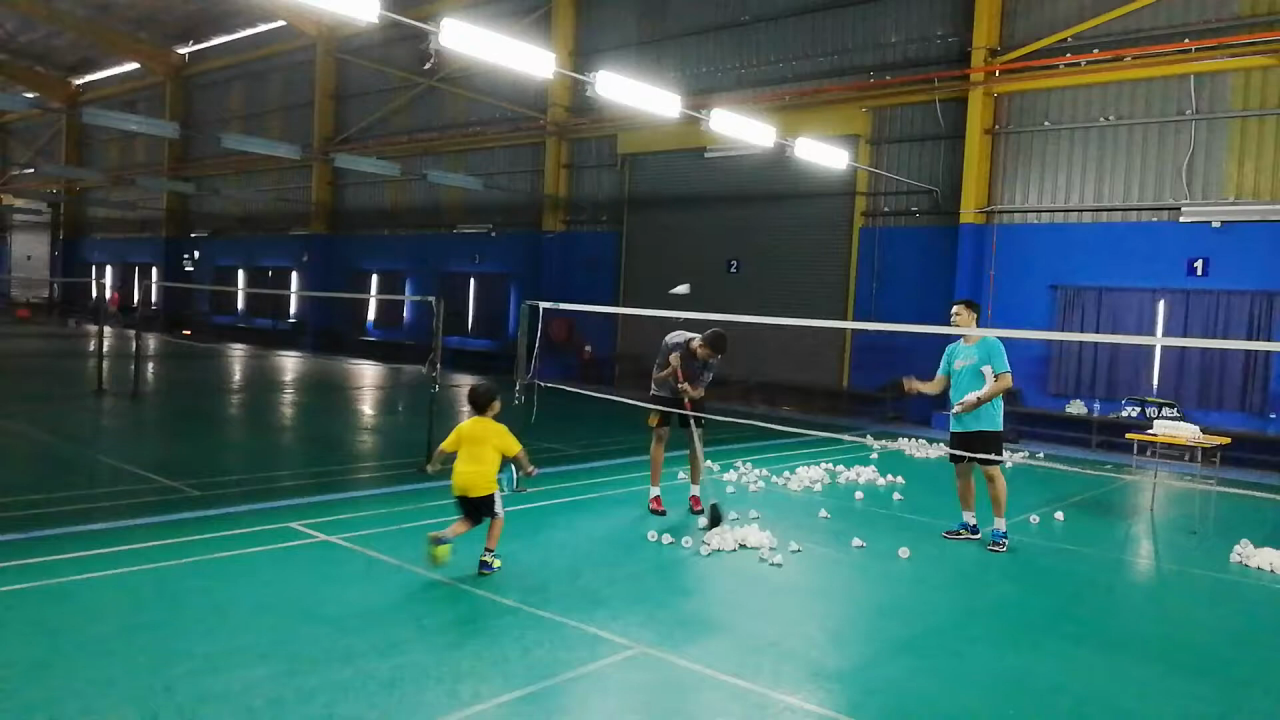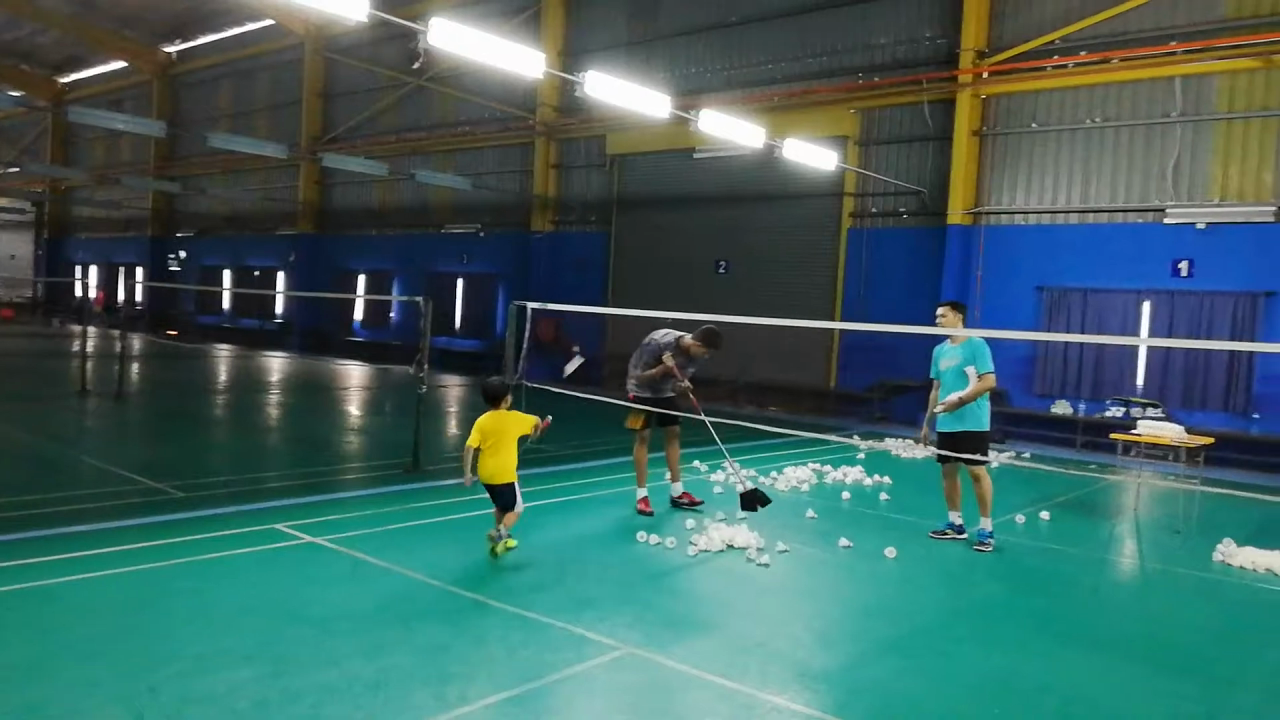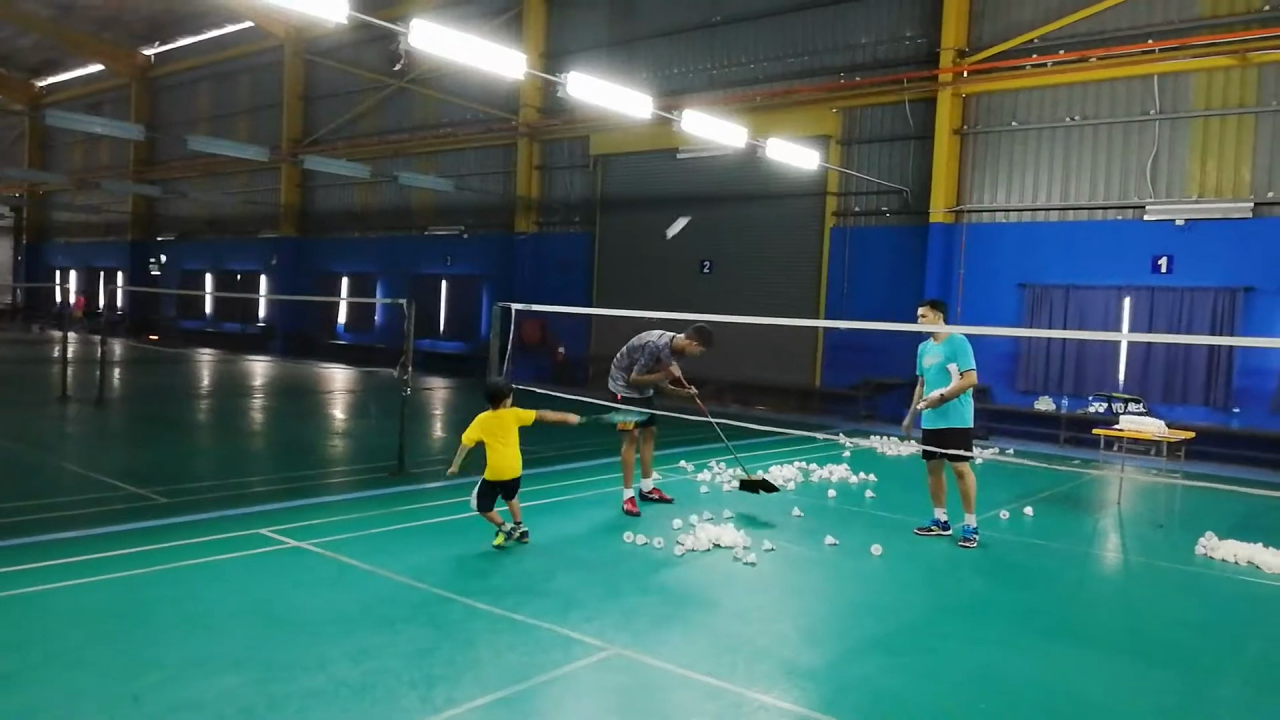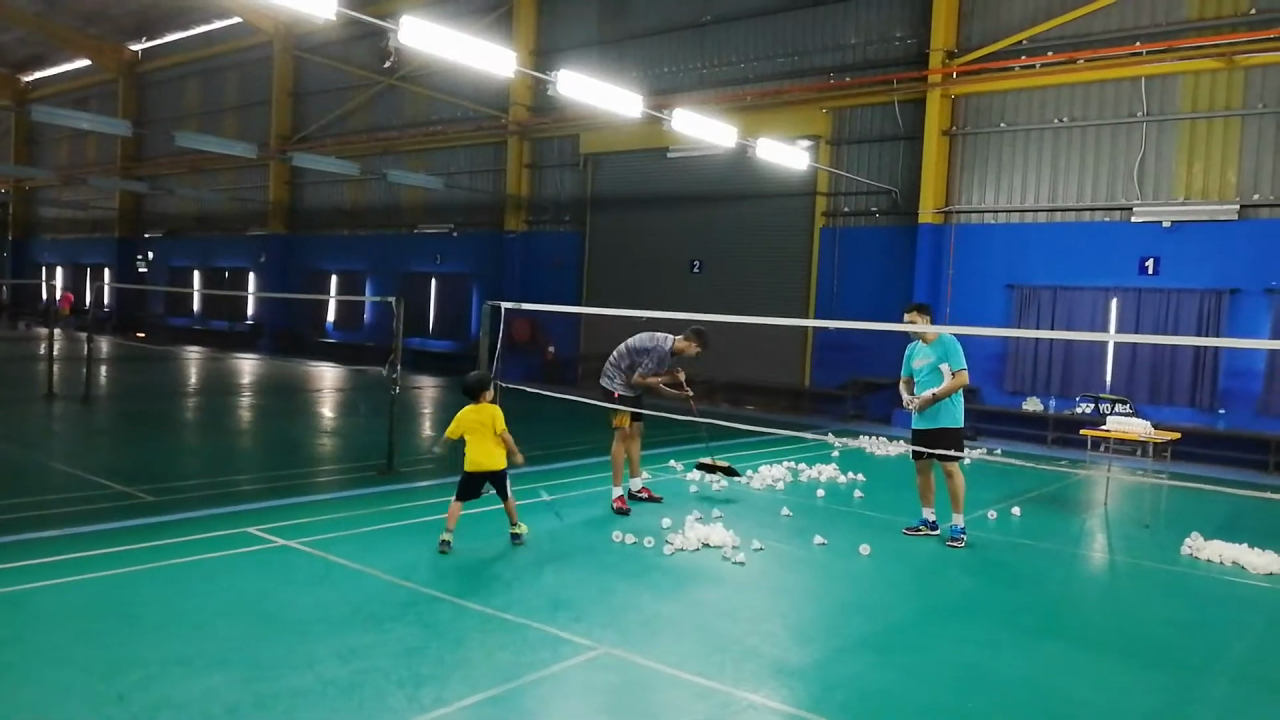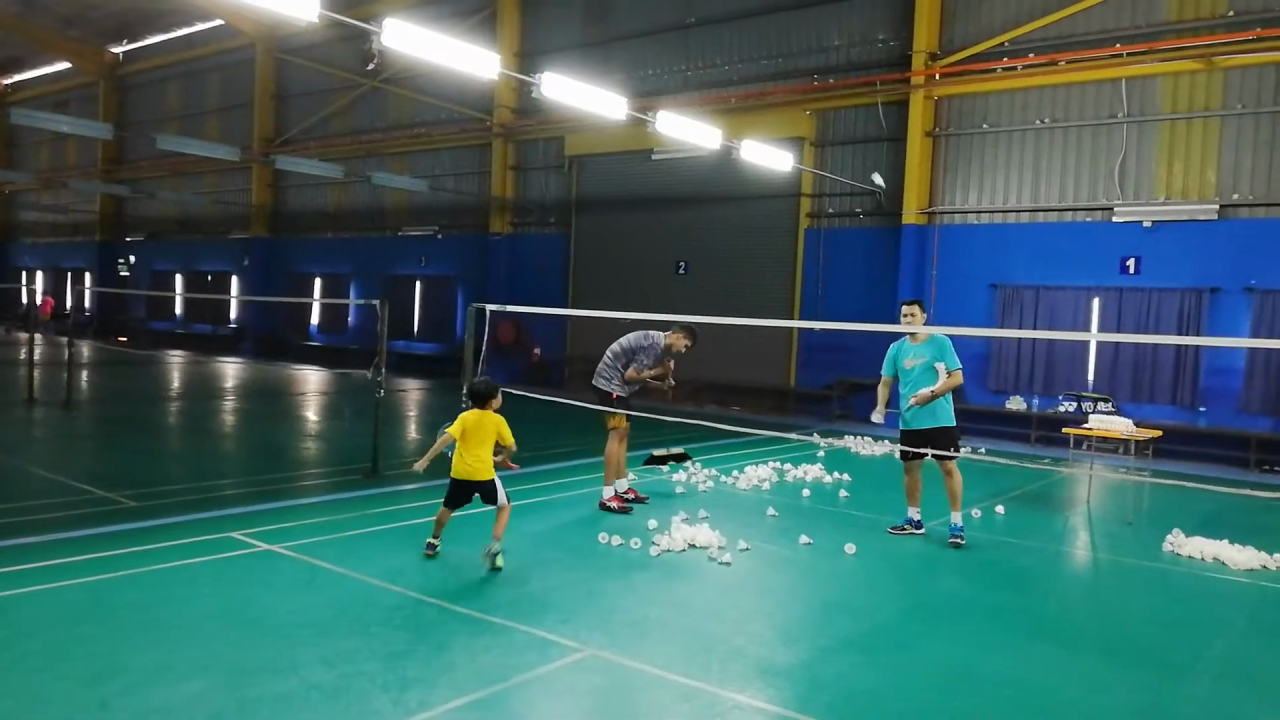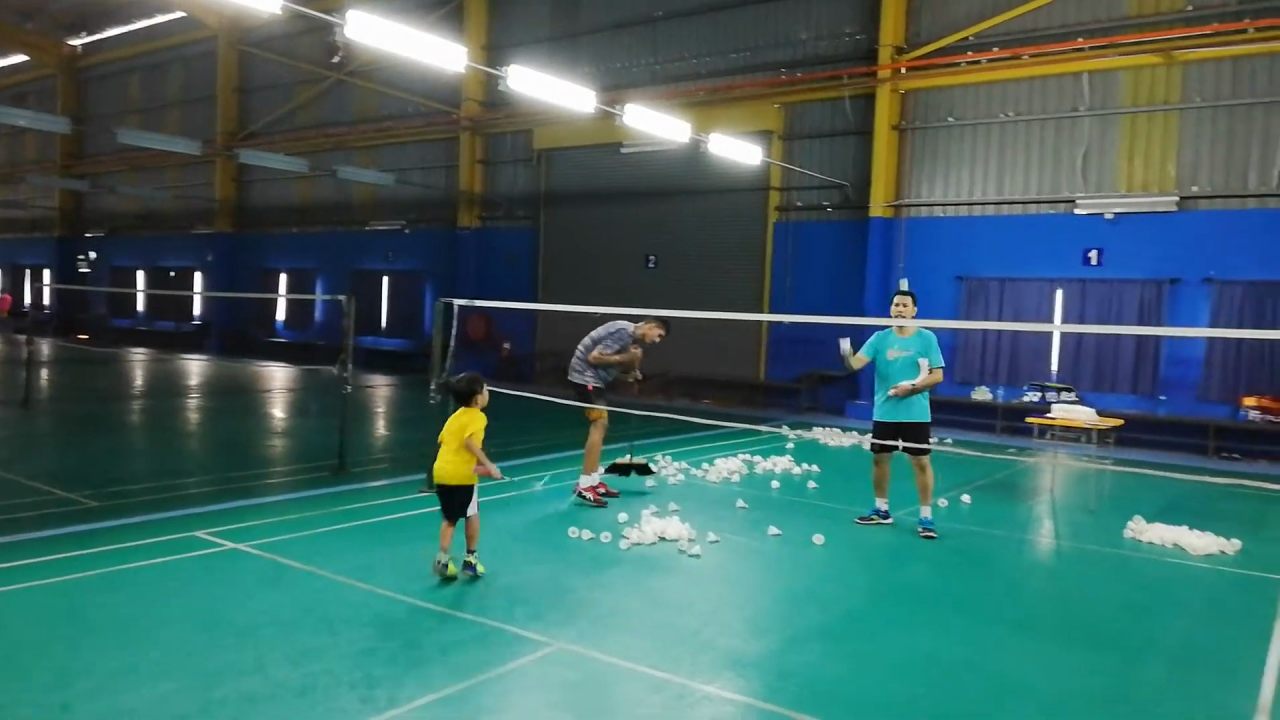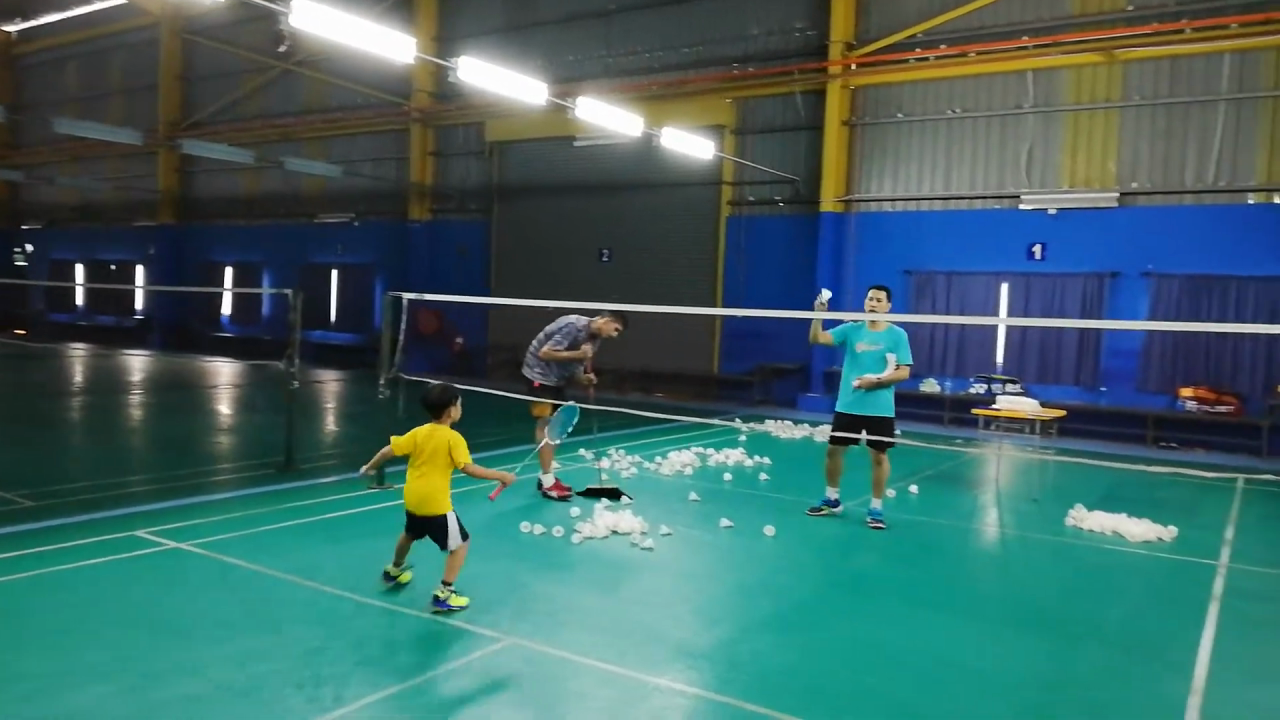
dt=0.3s
person 1, frame 1
left shoulder: (992, 344)
right shoulder: (952, 350)
left elbow: (1006, 381)
right elbow: (939, 384)
left wrist: (977, 401)
right wrist: (918, 387)
left hip: (986, 423)
right hip: (958, 424)
left knee: (992, 472)
right knee: (962, 471)
left ankle: (1000, 530)
right ankle: (969, 524)
person 1, frame 2
left shoulder: (977, 346)
right shoulder: (939, 350)
left elbow: (989, 382)
left wrist: (959, 400)
right wrist: (927, 421)
left hip: (972, 423)
right hip: (946, 423)
left knee: (977, 471)
right knee: (948, 471)
left ankle: (986, 529)
right ankle: (955, 524)
person 1, frame 3
left shoulder: (958, 343)
right shoulder: (924, 348)
left elbow: (971, 379)
left wrist: (940, 397)
right wrist: (913, 410)
left hip: (956, 419)
right hip: (931, 420)
left knee: (961, 468)
right knee: (933, 467)
left ankle: (970, 525)
right ankle: (941, 520)
person 1, frame 4
left shoulder: (948, 343)
right shoulder: (912, 349)
left elbow: (962, 379)
right elbow: (905, 381)
left wrist: (932, 397)
right wrist: (906, 396)
left hip: (947, 419)
right hip: (921, 420)
left knee: (950, 467)
right knee: (922, 467)
left ankle: (958, 525)
right ankle: (929, 520)
person 1, frame 5
left shoulder: (941, 343)
right shoulder: (896, 348)
left elbow: (957, 377)
right elbow: (885, 382)
left wrist: (931, 394)
right wrist: (880, 406)
left hip: (941, 419)
right hip: (910, 421)
left knee: (948, 466)
right knee: (911, 467)
left ankle: (956, 524)
right ankle: (914, 519)
person 1, frame 6
left shoulder: (927, 338)
right shoulder: (880, 338)
left elbow: (938, 375)
right elbow: (857, 363)
left wrist: (911, 387)
right wrist: (847, 357)
left hip: (916, 414)
right hip: (884, 412)
left knee: (921, 462)
right knee: (880, 459)
left ankle: (926, 517)
right ankle: (881, 510)
person 1, frame 7
left shoulder: (897, 335)
right shoulder: (851, 330)
left elbow: (904, 372)
right elbow: (816, 339)
left wrist: (876, 380)
right wrist: (818, 314)
left hip: (880, 408)
right hip: (847, 405)
left knee: (879, 456)
right knee: (834, 450)
left ankle: (875, 508)
right ankle: (831, 498)
person 2, frame 1
left shoulder: (463, 427)
right shoulder: (498, 430)
left elbow: (442, 450)
right elbow: (518, 453)
left wrist: (433, 465)
right wrist: (526, 467)
left hip: (461, 484)
right hip: (483, 484)
left knee: (469, 521)
right knee: (497, 517)
left ankle: (442, 537)
right ankle: (487, 559)
person 2, frame 2
left shoulder: (481, 421)
right shoulder: (514, 418)
left elbow: (469, 447)
right elbow: (537, 421)
left wrist: (467, 472)
left hip: (485, 474)
right hip: (504, 474)
left knee: (501, 504)
right knee: (515, 509)
right ankle: (500, 533)
person 2, frame 3
left shoulder: (481, 420)
right shoulder: (513, 414)
left elbow: (465, 443)
right elbow: (540, 415)
left wrist: (455, 466)
left hip: (495, 472)
right hip: (514, 469)
left knee: (482, 507)
right knee: (509, 498)
left ankle: (505, 529)
right ankle: (520, 529)
person 2, frame 4
left shoulder: (462, 414)
right shoulder: (493, 410)
left elbow: (448, 436)
right elbow: (504, 435)
left wrist: (439, 447)
right wrist: (516, 455)
left hip: (474, 465)
right hip: (496, 464)
left knee: (458, 500)
right knee: (507, 497)
left ankle: (447, 537)
right ankle: (515, 530)
person 2, frame 5
left shoulder: (464, 417)
right shoulder: (498, 421)
left elbow: (447, 438)
right elbow: (511, 447)
left wrist: (425, 460)
right wrist: (503, 458)
left hip: (459, 472)
right hip: (483, 474)
left knee: (448, 507)
right knee: (504, 506)
left ankle: (433, 542)
right ankle: (494, 548)
person 2, frame 6
left shoulder: (455, 416)
right shoulder: (477, 417)
right elbow: (469, 441)
right wrist: (487, 464)
left hip: (441, 473)
right hip: (460, 475)
left knee: (450, 518)
right knee: (471, 516)
left ankle: (443, 559)
right ankle: (470, 558)
person 2, frame 7
left shoulder: (417, 433)
right shoulder: (453, 438)
left elbow: (390, 450)
right elbow: (468, 468)
left wrist: (370, 466)
right wrist: (501, 476)
left hip: (413, 499)
right hip: (435, 503)
left knee: (411, 533)
right knee: (460, 544)
left ankle: (395, 570)
right ankle: (443, 594)
person 3, frame 1
left shoulder: (712, 357)
right shoulder: (672, 343)
left elbow: (700, 390)
right elbow: (657, 379)
left wrist: (691, 393)
right wrist: (672, 369)
left hip: (691, 393)
right hip: (664, 391)
right knee: (660, 435)
left ankle: (695, 494)
right ankle: (654, 494)
person 3, frame 2
left shoulder: (693, 353)
right shoulder: (659, 342)
left elbow: (680, 382)
right elbow: (640, 377)
left wrist: (683, 386)
right wrist: (663, 368)
left hip: (665, 390)
right hip: (642, 389)
left knee: (673, 433)
right knee: (643, 436)
left ankle: (677, 492)
right ankle: (642, 495)
person 3, frame 3
left shoulder: (675, 350)
right shoulder: (656, 345)
left elbow: (659, 382)
right elbow: (634, 378)
left wrist: (681, 391)
right wrist: (663, 375)
left hip: (643, 390)
right hip: (624, 386)
left knee: (649, 433)
right knee: (632, 436)
left ankle: (647, 488)
right ankle: (628, 496)
person 3, frame 4
left shoulder: (669, 348)
right shoulder: (660, 349)
left elbow: (650, 381)
right elbow: (637, 380)
left wrist: (677, 393)
right wrist: (667, 378)
left hip: (630, 386)
right hip: (617, 383)
left knee: (636, 431)
right knee: (623, 433)
left ankle: (636, 487)
right ankle: (617, 495)
person 3, frame 5
left shoulder: (657, 343)
right shoulder: (654, 345)
right elbow: (630, 375)
left wrist: (660, 383)
right wrist: (659, 371)
left hip: (616, 385)
right hip: (610, 383)
left knee: (623, 433)
right knee: (617, 434)
left ankle: (622, 488)
right ankle: (608, 497)
person 3, frame 6
left shoulder: (633, 338)
right shoulder: (623, 332)
right elbow: (594, 357)
left wrist: (628, 375)
right wrist: (625, 358)
left hip: (593, 378)
right hip: (585, 376)
left knee: (599, 426)
right knee: (599, 424)
left ankle: (594, 482)
right ankle: (584, 485)
person 3, frame 7
left shoulder: (594, 339)
right shoulder: (573, 326)
left elbow: (576, 365)
right elbow: (544, 353)
left wrist: (585, 378)
right wrist: (577, 354)
left hip: (557, 378)
right hip: (539, 373)
right knee: (545, 422)
left ankle: (547, 477)
right ankle: (547, 483)
